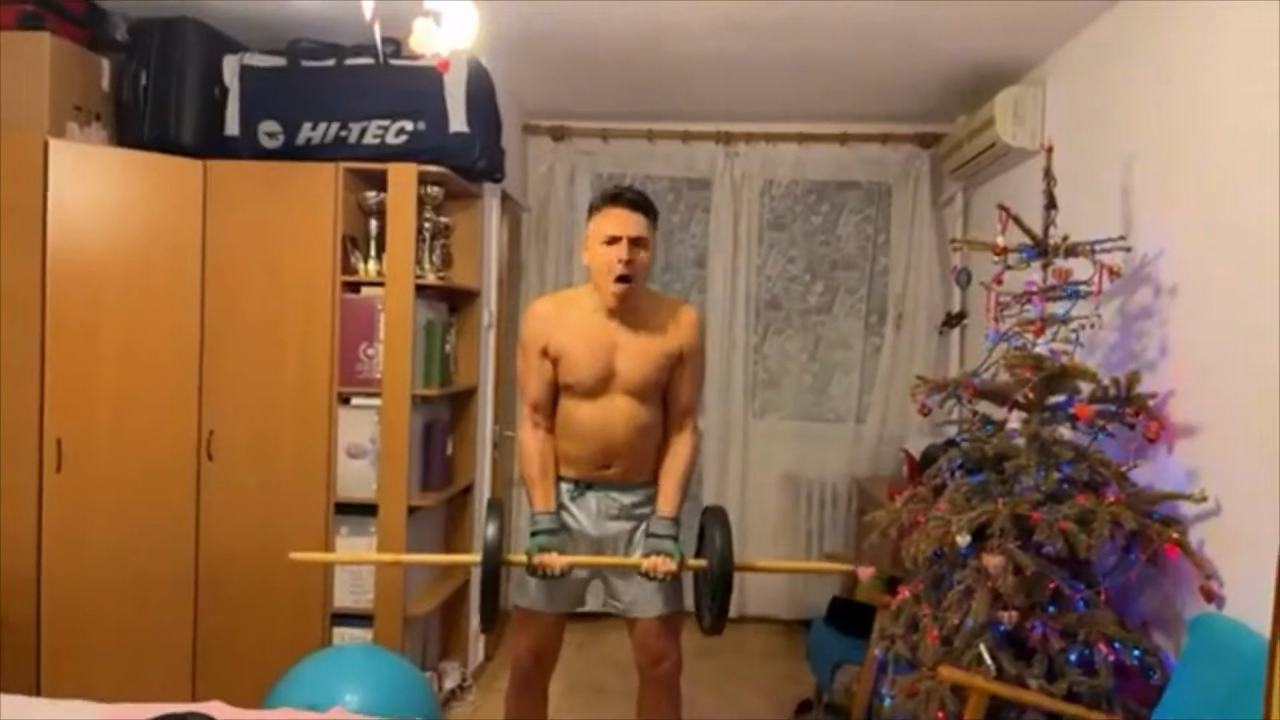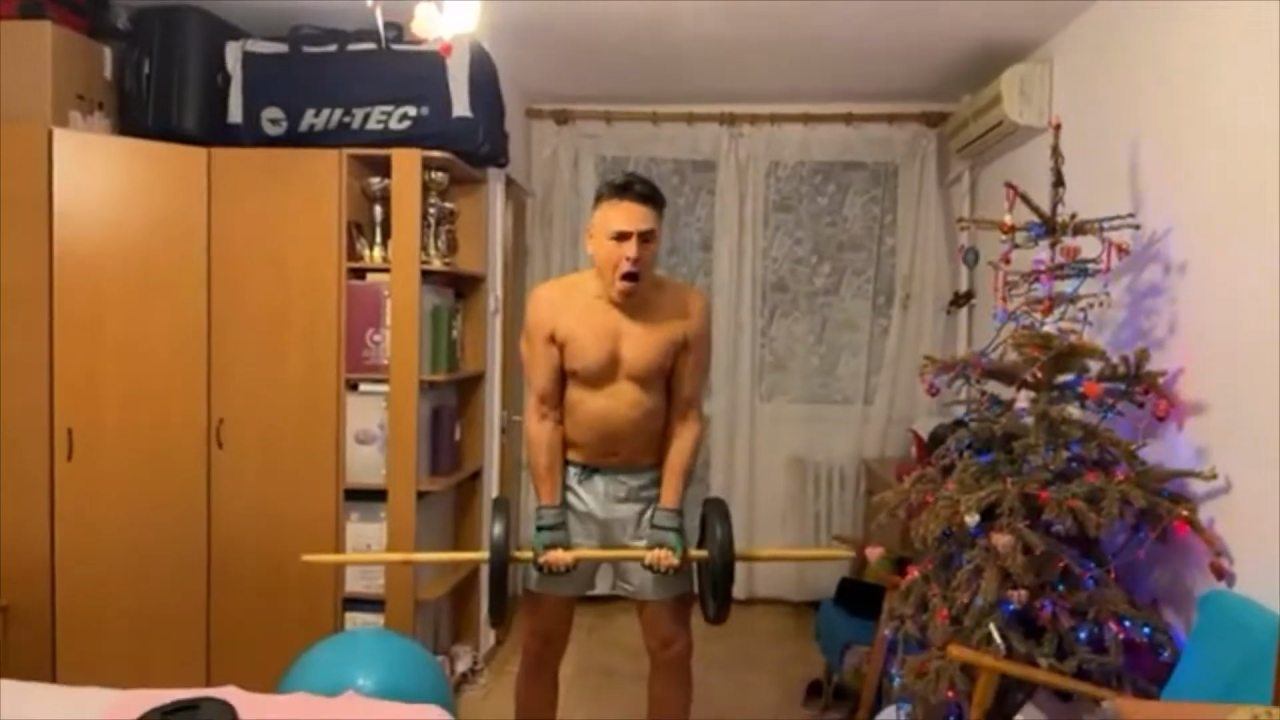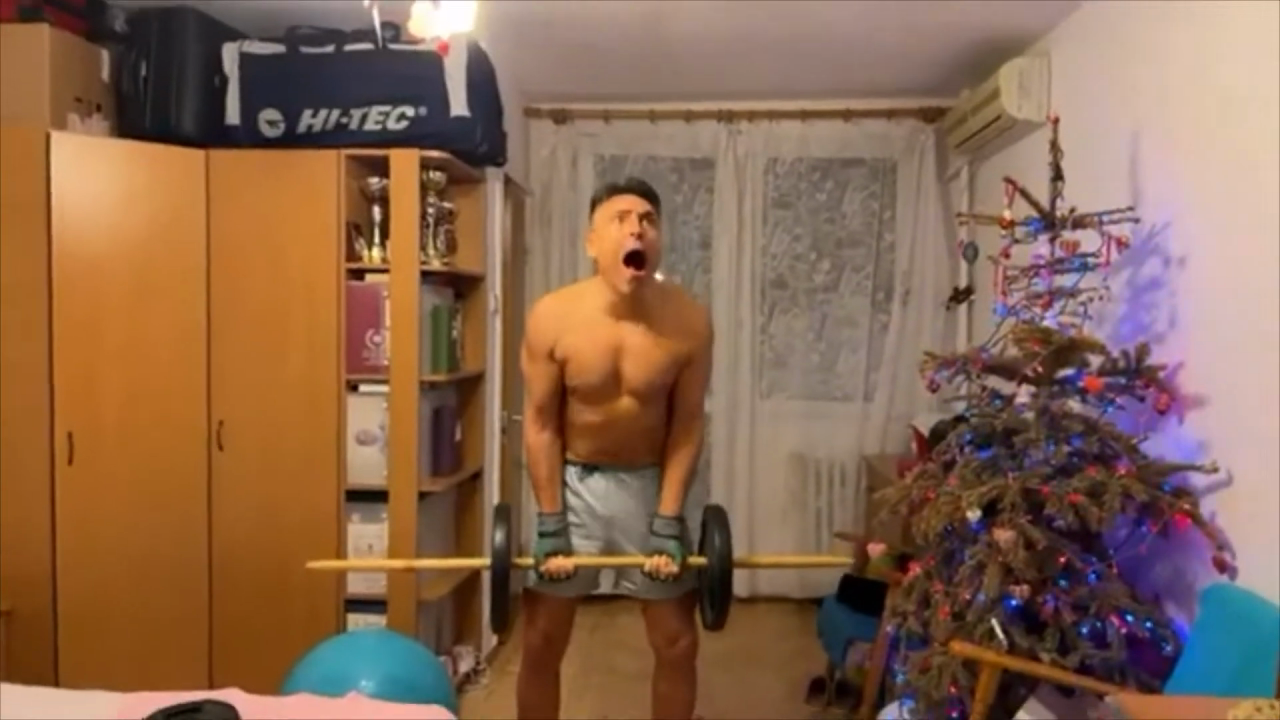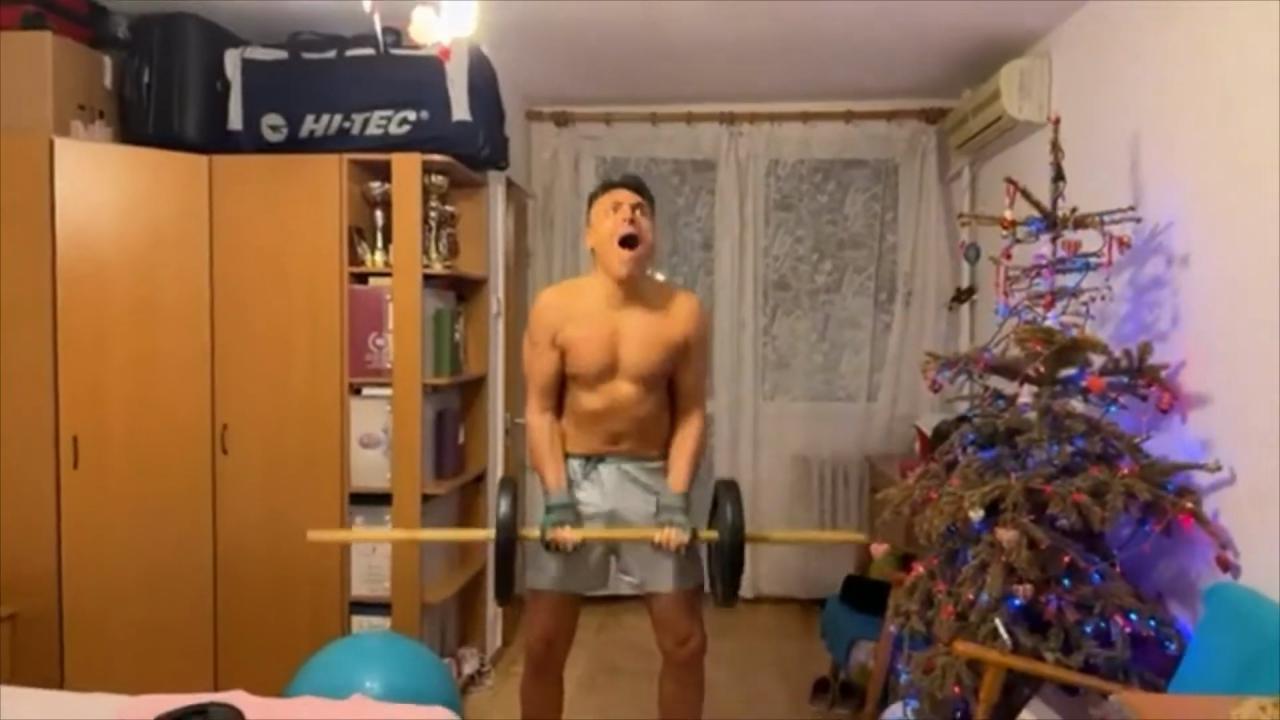
dt=0.3s
person 1, frame 1
left shoulder: (681, 324)
right shoulder: (546, 317)
left elbow: (682, 429)
right elbow: (535, 425)
left wrist: (666, 524)
right wrist: (544, 522)
left hip: (641, 505)
right hip: (565, 499)
left knee: (661, 662)
right knee: (529, 661)
person 1, frame 2
left shoulder: (688, 309)
right shoulder: (550, 303)
left elbow: (686, 417)
right elbow: (542, 414)
left wrist: (669, 516)
right wrist: (549, 517)
left hip: (647, 488)
right hip: (573, 484)
left knee: (671, 645)
right knee: (539, 643)
person 1, frame 3
left shoulder: (691, 321)
right shoulder: (552, 317)
left elbow: (686, 426)
right elbow: (540, 426)
left wrist: (668, 524)
right wrist: (550, 528)
left hip: (648, 484)
right hip: (573, 483)
left knee: (677, 644)
right knee: (540, 644)
person 1, frame 4
left shoulder: (685, 311)
right shoulder: (554, 306)
left elbow: (690, 412)
right elbow: (541, 410)
left wrist: (676, 503)
right wrist: (557, 504)
left hip: (650, 479)
right hip: (577, 477)
left knee: (685, 644)
right knee: (542, 645)
